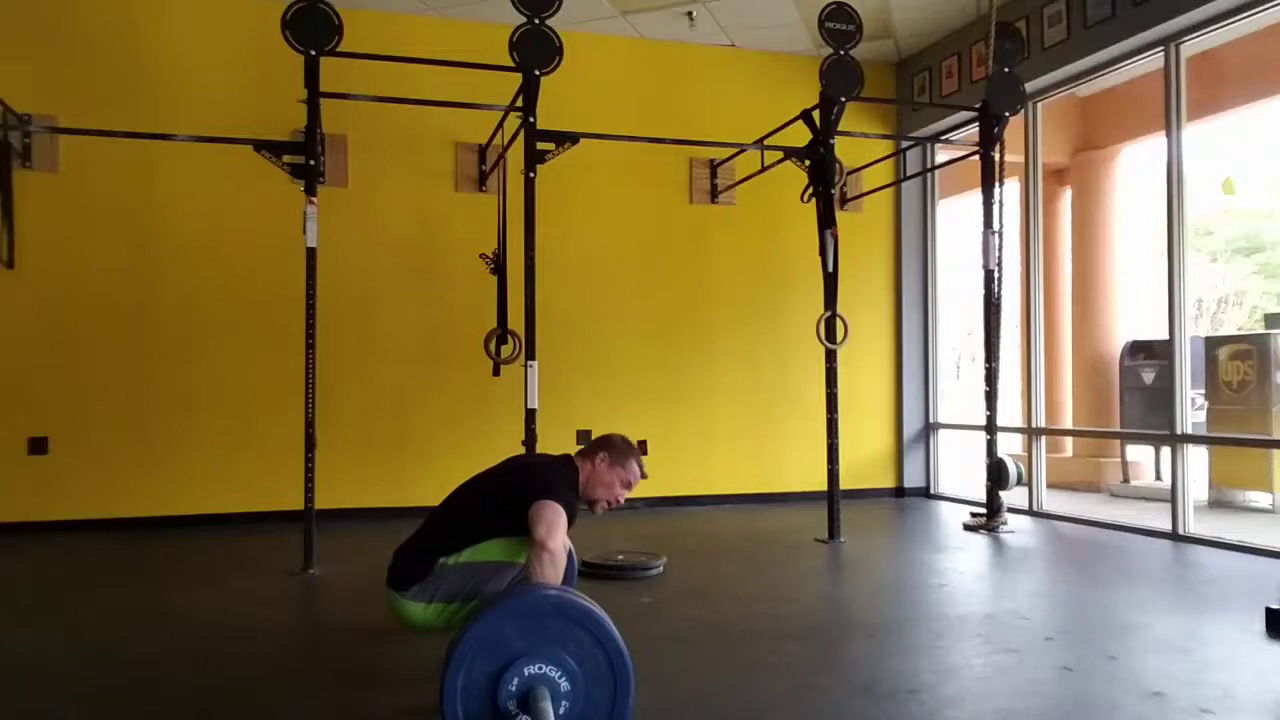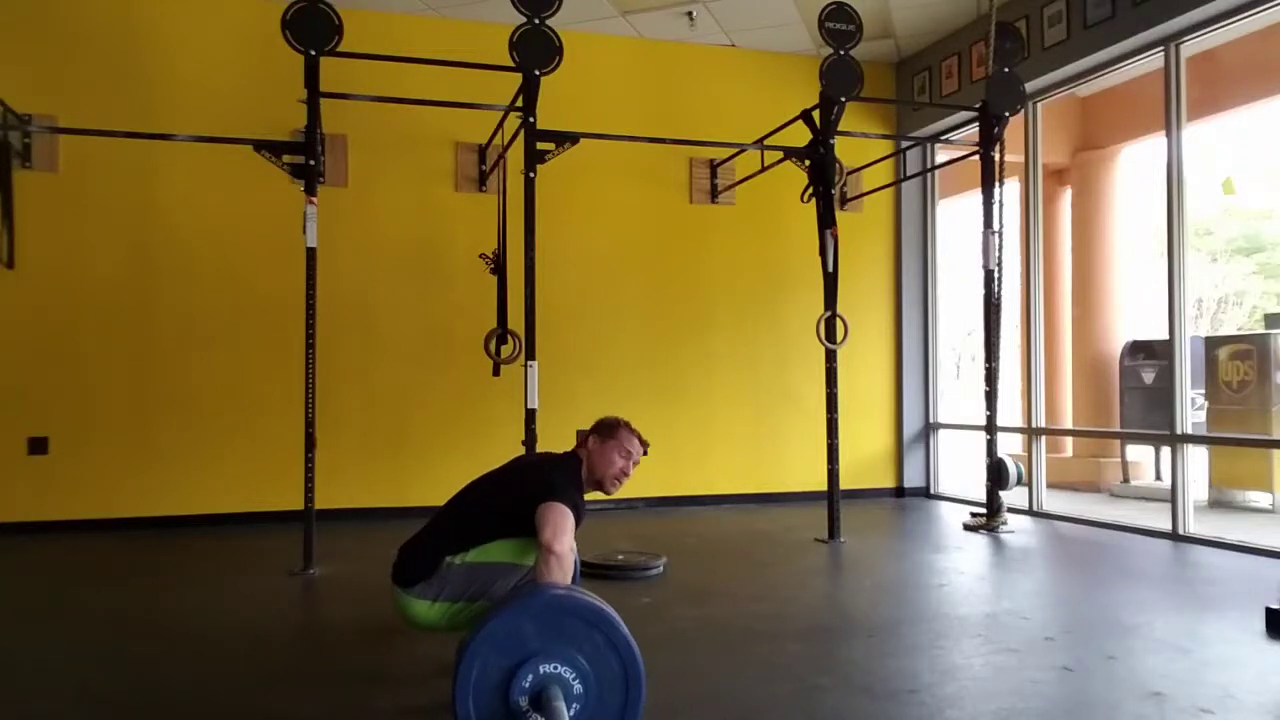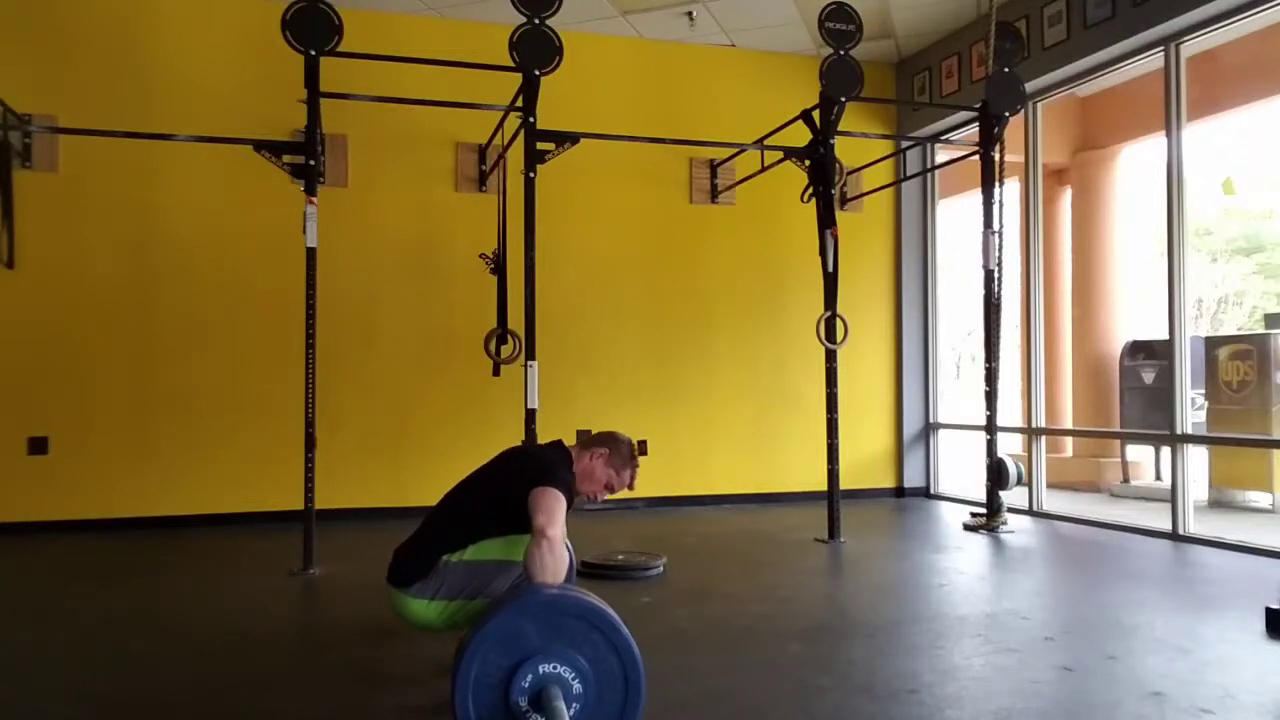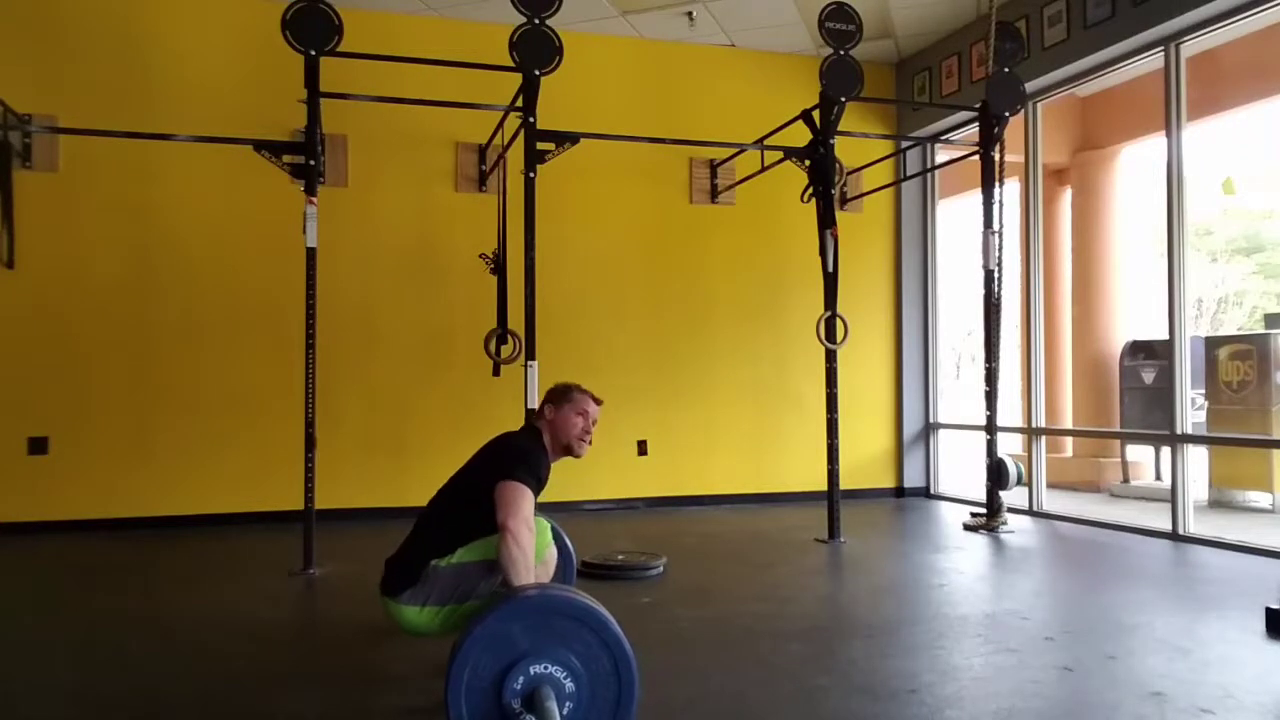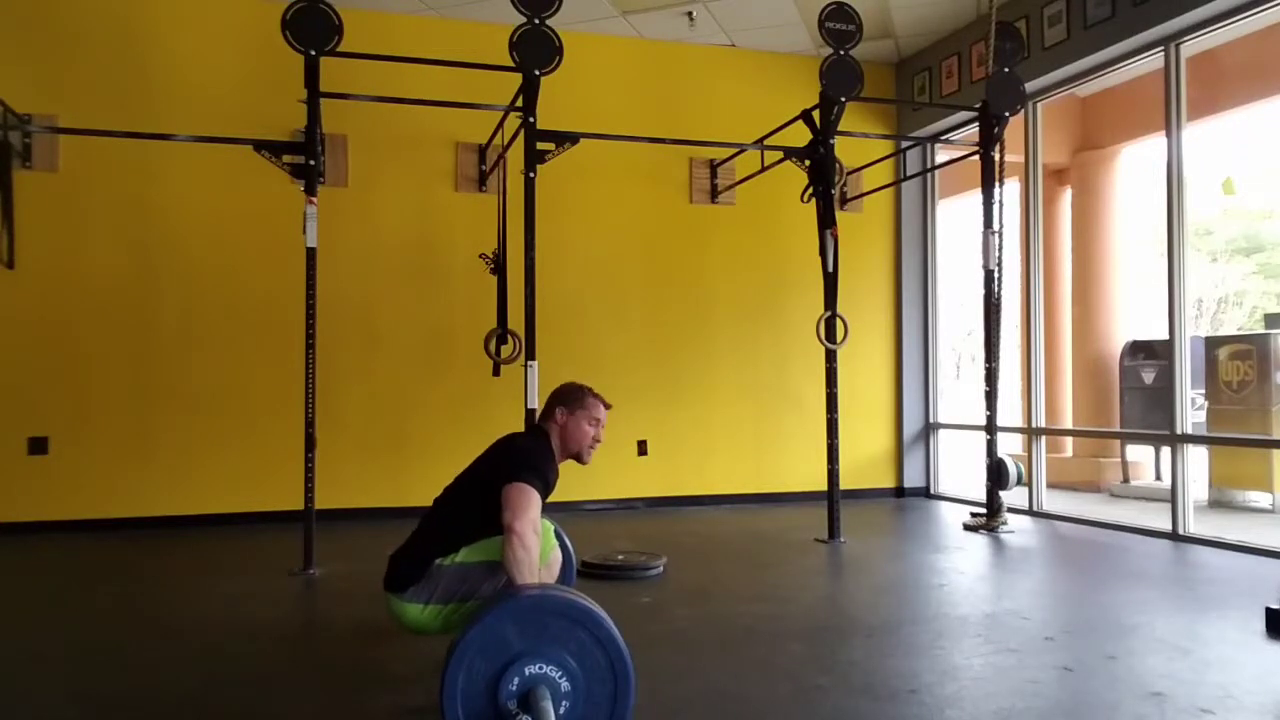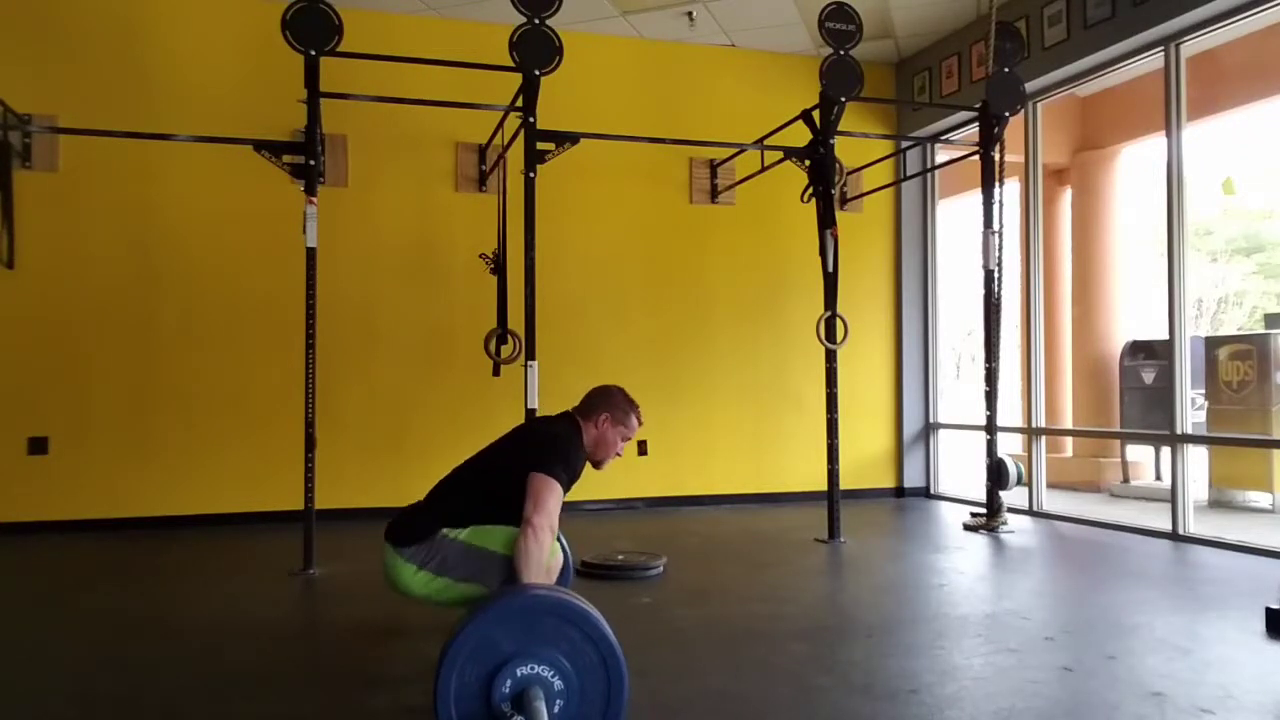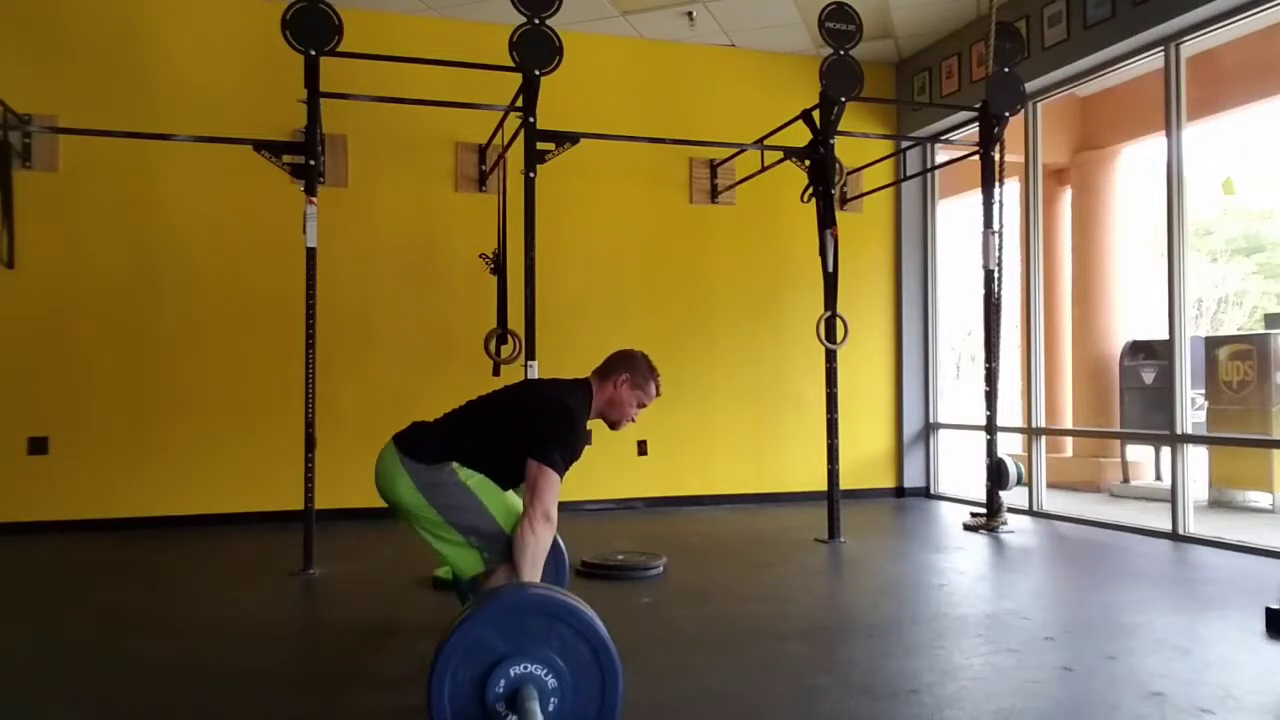
dt=0.7s
person 1, frame 1
left shoulder: (546, 470)
right shoulder: (558, 484)
right elbow: (548, 544)
left hip: (416, 582)
right hip: (422, 590)
right knee: (548, 555)
person 1, frame 2
left shoulder: (553, 469)
right shoulder: (564, 480)
right elbow: (556, 547)
left hip: (423, 578)
right hip: (427, 589)
right knee: (548, 555)
person 1, frame 3
left shoulder: (542, 461)
right shoulder: (554, 467)
right elbow: (549, 533)
left hip: (419, 576)
right hip: (425, 587)
right knee: (551, 552)
person 1, frame 4
left shoulder: (523, 449)
right shoulder: (526, 451)
right elbow: (514, 527)
left hip: (416, 586)
right hip: (418, 593)
right knee: (538, 539)
person 1, frame 5
left shoulder: (529, 450)
right shoulder: (533, 454)
right elbow: (520, 529)
left hip: (417, 584)
right hip: (420, 591)
right knee: (542, 545)
person 1, frame 6
left shoulder: (553, 434)
right shoulder: (564, 446)
right elbow: (539, 524)
left hip: (419, 540)
right hip: (418, 550)
right knee: (544, 560)
person 1, frame 7
left shoulder: (565, 400)
right shoulder: (566, 414)
right elbow: (540, 515)
left hip: (415, 464)
right hip: (421, 469)
left knee: (516, 547)
right knee: (516, 554)
